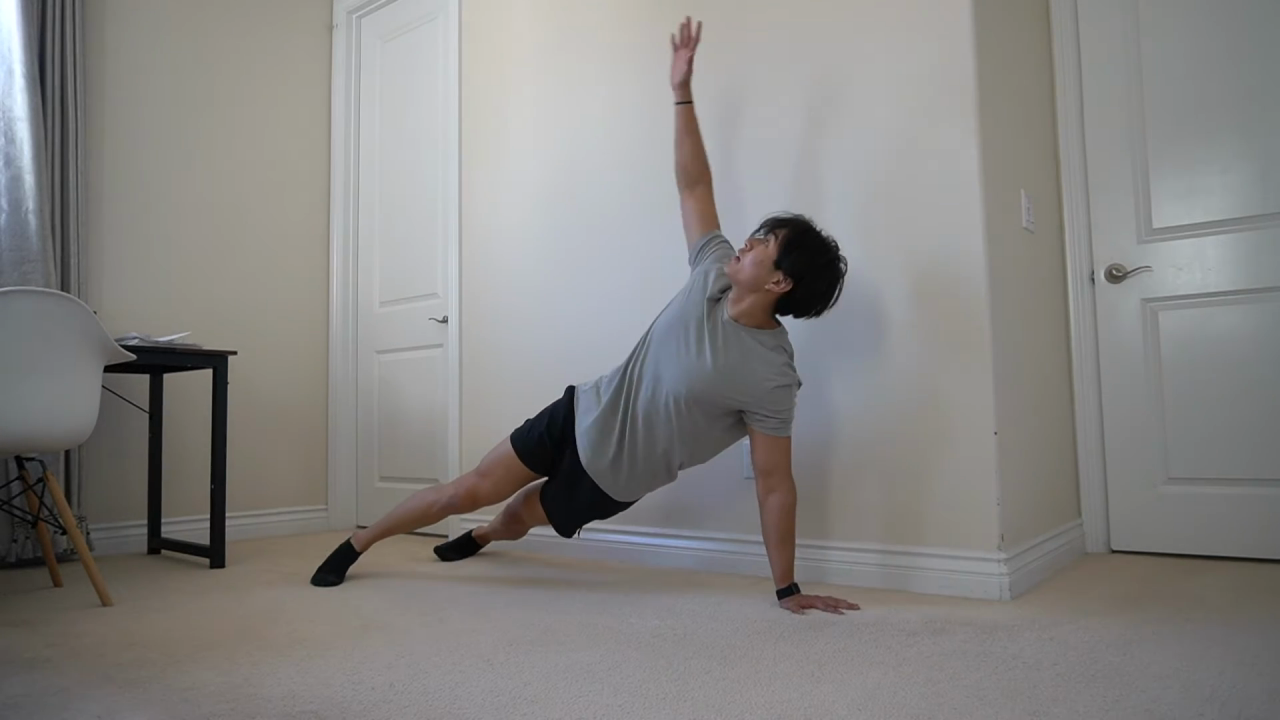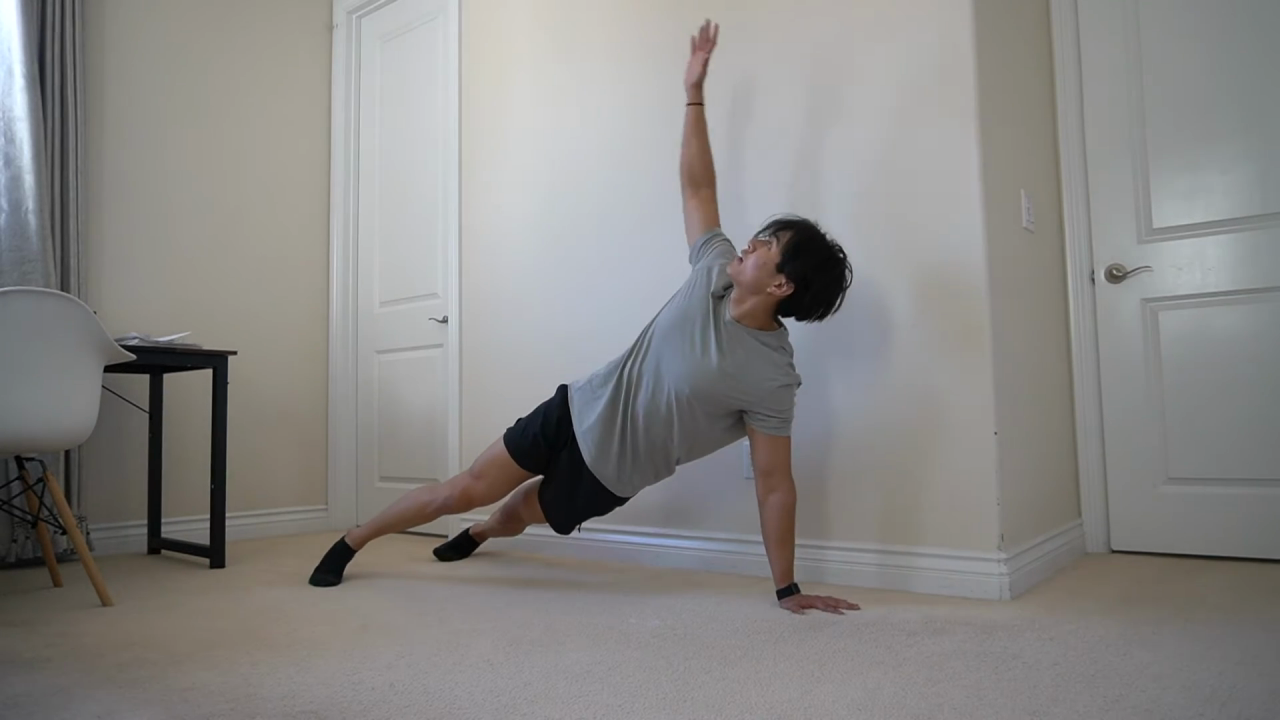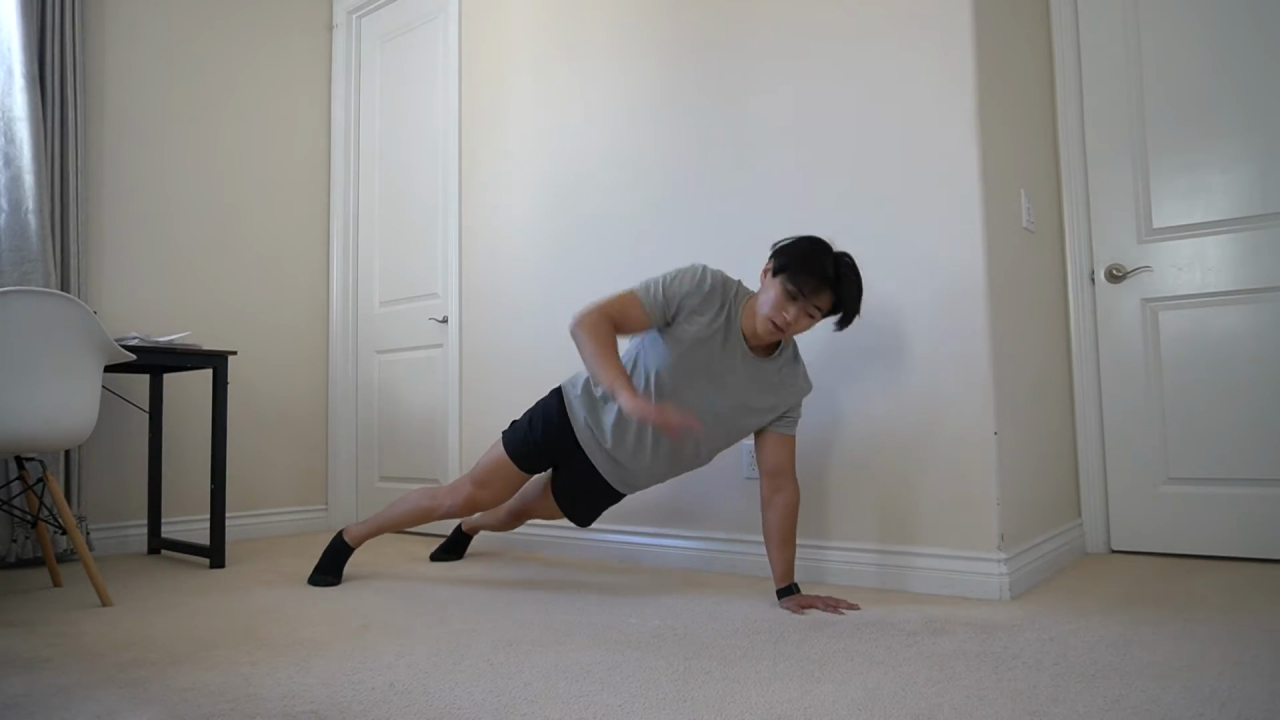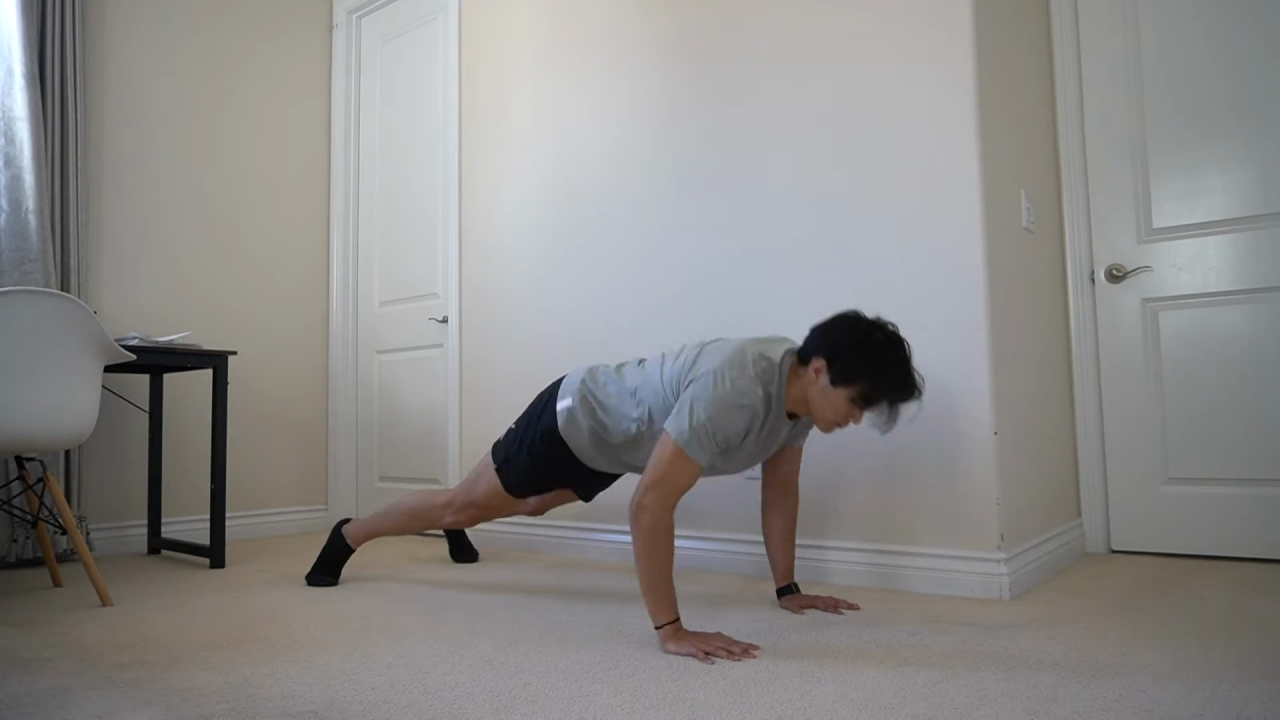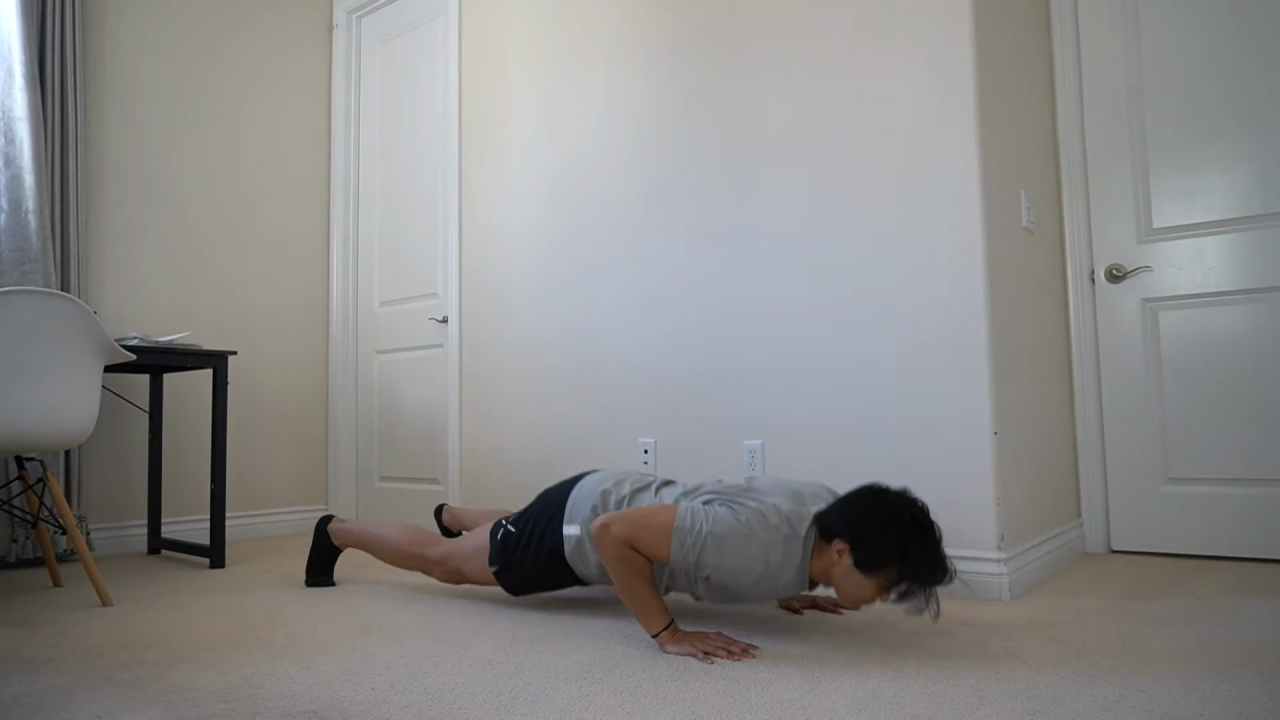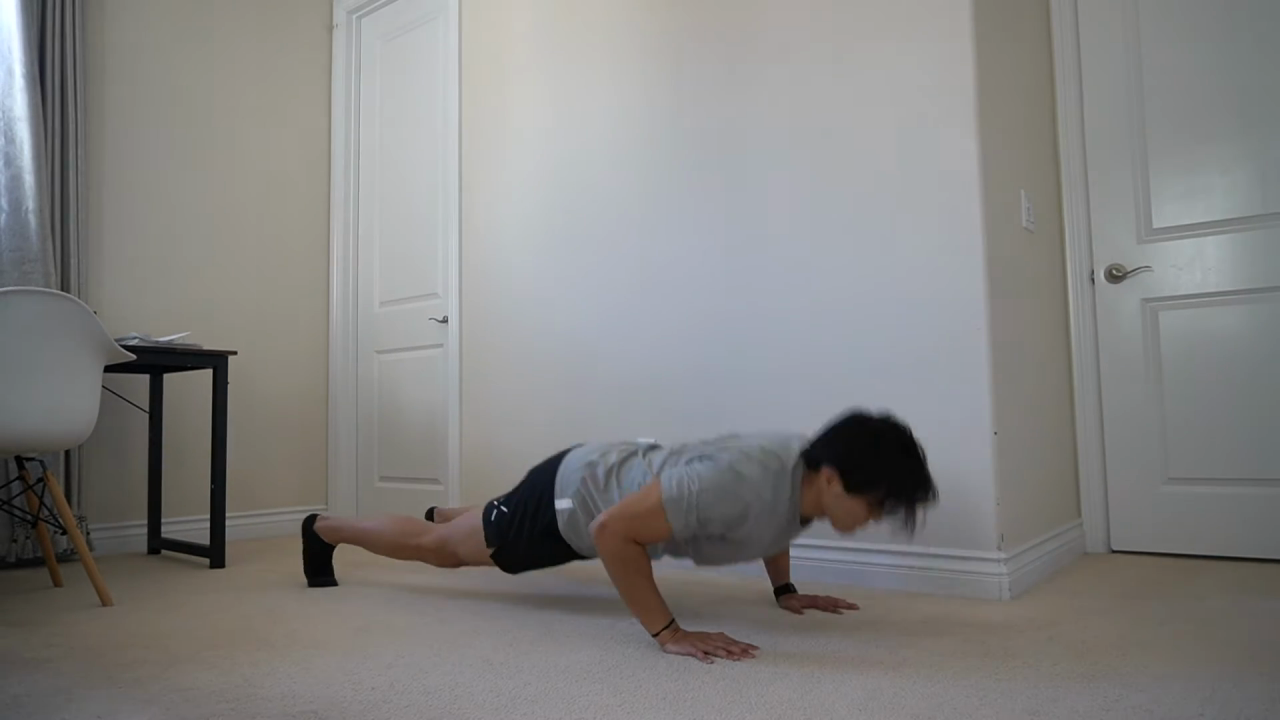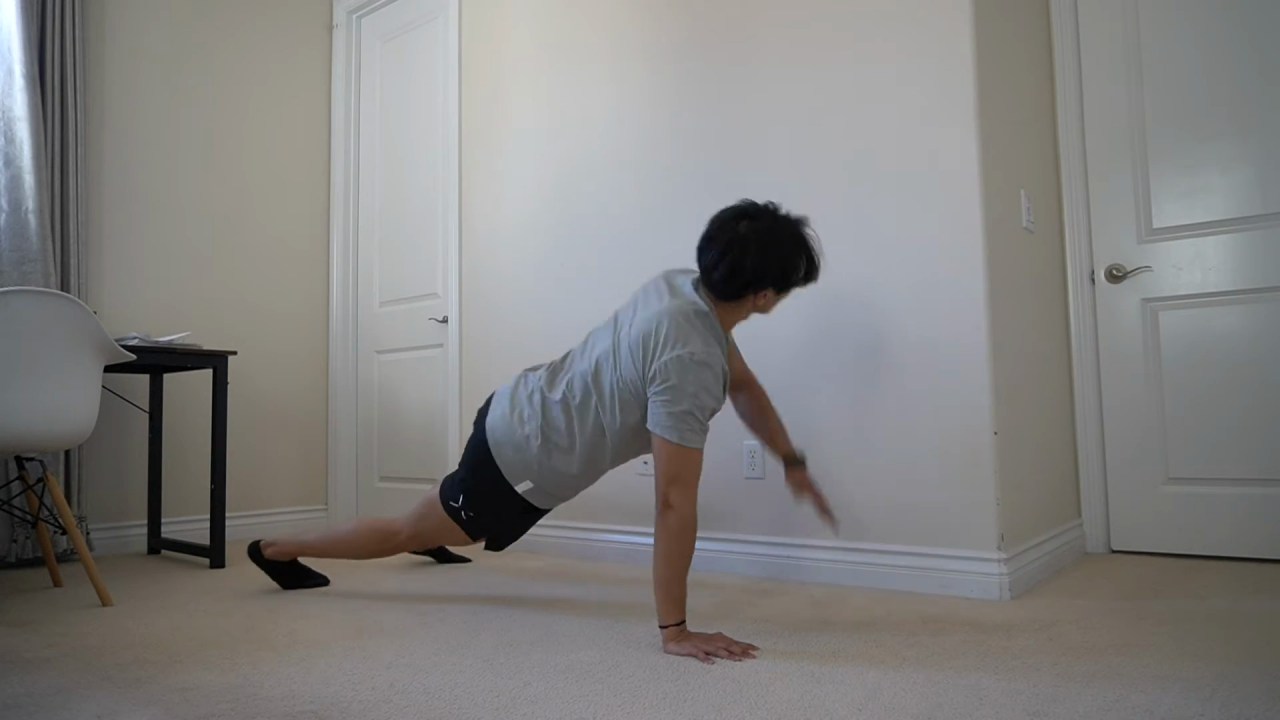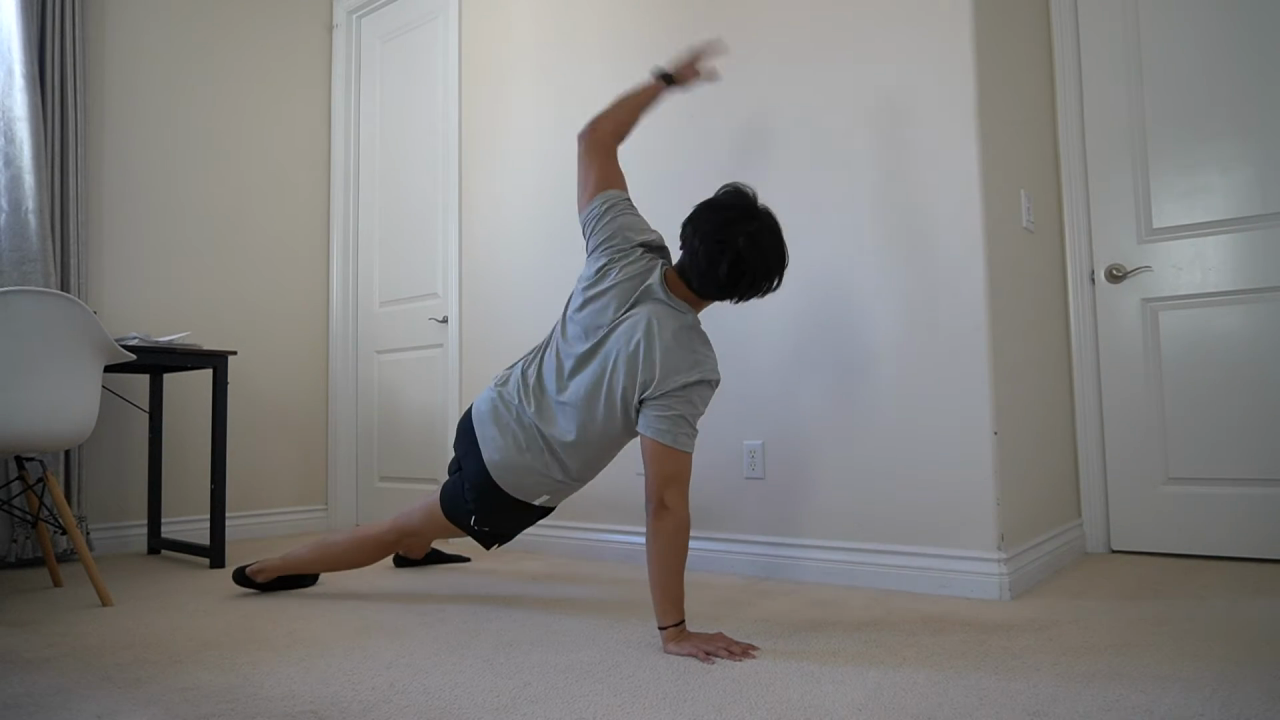
dt=0.4s
person 1, frame 1
left shoulder: (771, 375)
right shoulder: (717, 275)
left elbow: (775, 484)
right elbow: (693, 183)
left wrist: (787, 589)
right wrist: (682, 91)
left hip: (613, 480)
right hip: (583, 417)
left knee: (518, 518)
right knee: (467, 492)
left ankle: (477, 538)
right ankle: (356, 544)
person 1, frame 2
left shoulder: (771, 377)
right shoulder: (717, 273)
left elbow: (775, 484)
right elbow: (695, 184)
left wrist: (787, 589)
right wrist: (694, 91)
left hip: (608, 474)
right hip: (578, 410)
left knee: (517, 516)
right knee: (463, 492)
left ankle: (475, 535)
right ankle: (351, 541)
person 1, frame 3
left shoulder: (788, 383)
right shoulder: (703, 289)
left elbow: (779, 484)
right elbow: (589, 324)
left wrist: (787, 588)
right wrist: (632, 398)
left hip: (614, 471)
right hip: (580, 412)
left knee: (517, 512)
right knee: (466, 494)
left ankle: (467, 530)
right ankle: (349, 536)
person 1, frame 4
left shoulder: (802, 394)
right shoulder: (735, 386)
left elbow: (781, 488)
right elbow: (651, 505)
left wrist: (787, 587)
right wrist: (669, 627)
left hip: (612, 443)
right hip: (575, 419)
left knee: (535, 505)
right knee: (465, 504)
left ankle: (458, 529)
right ankle: (349, 534)
person 1, frame 5
left shoulder: (822, 510)
right shoulder: (756, 545)
right elbow: (613, 536)
left wrist: (789, 598)
right wrist: (668, 633)
left hip: (611, 500)
right hip: (581, 527)
left knee: (498, 532)
right knee: (445, 562)
left ankle: (454, 516)
right ankle: (338, 532)
person 1, frame 6
left shoulder: (807, 461)
right shoulder: (743, 485)
right elbow: (612, 528)
left wrist: (786, 591)
right wrist: (666, 629)
left hip: (604, 472)
right hip: (573, 497)
right knee: (438, 548)
left ankle: (447, 513)
right ankle: (325, 528)
person 1, frame 7
left shoulder: (680, 285)
right shoulder: (692, 361)
left elbow: (740, 380)
right elbow: (674, 502)
left wrist: (792, 460)
right wrist: (674, 629)
left hip: (520, 409)
right hip: (519, 460)
right knee: (406, 533)
left ankle: (430, 535)
right ankle: (276, 551)
person 1, frame 8
left shoulder: (625, 257)
right shoulder: (684, 369)
left elbow: (593, 136)
right elbow: (666, 504)
left wrist: (665, 79)
right wrist: (673, 631)
left hip: (489, 419)
right hip: (515, 484)
right knee: (401, 530)
left ankle: (415, 551)
right ankle: (264, 569)
